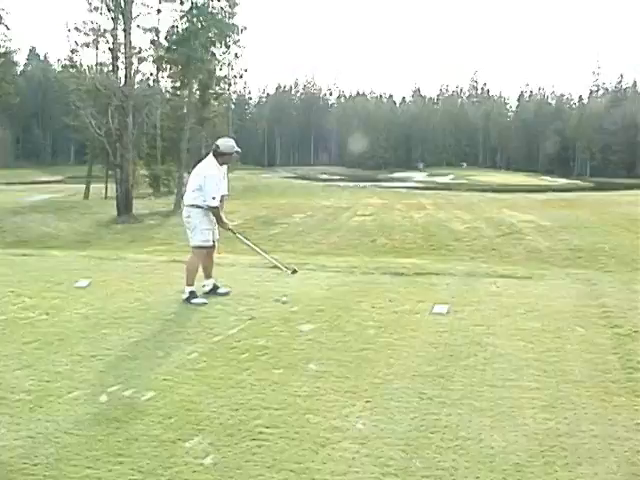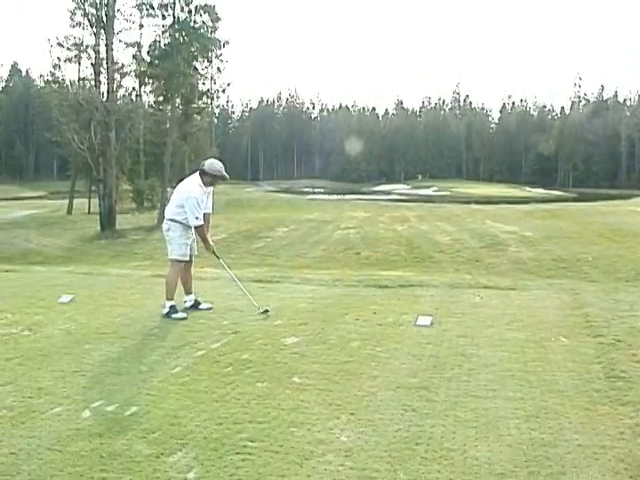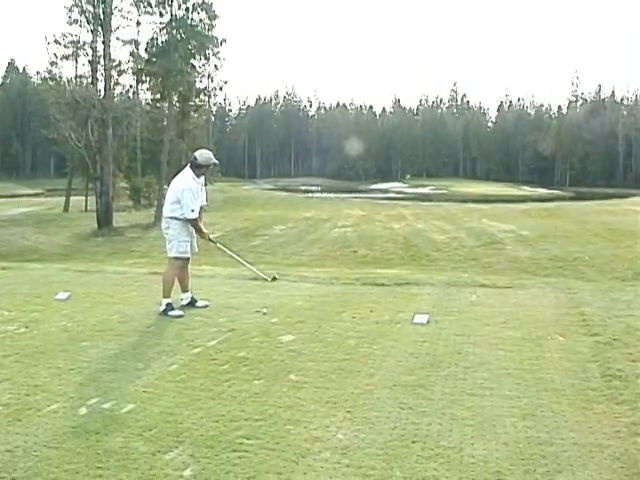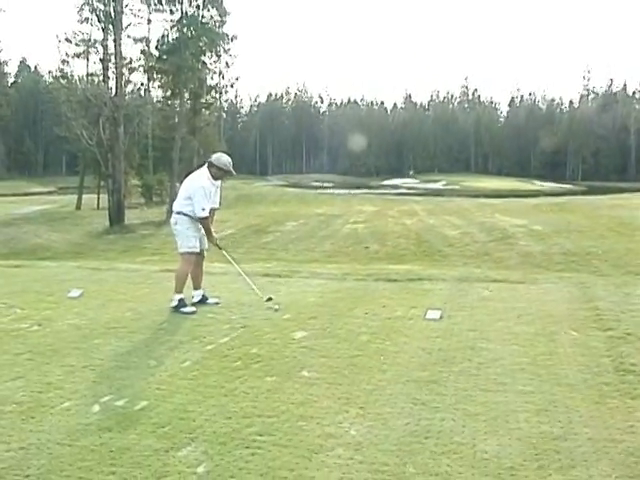
dt=0.5s
person 1, frame 1
left shoulder: (219, 166)
right shoulder: (210, 171)
left elbow: (220, 194)
right elbow: (213, 202)
left wrist: (221, 217)
right wrist: (222, 221)
left hip: (206, 212)
right hip: (196, 212)
left knee: (210, 248)
right knee: (199, 251)
left ankle: (209, 285)
right ankle: (188, 292)
person 1, frame 2
left shoulder: (207, 185)
right shoulder: (193, 191)
left elbow: (206, 212)
right elbow: (197, 222)
left wrist: (207, 237)
right wrist: (207, 243)
left hip: (187, 226)
right hip: (175, 226)
left knee: (188, 264)
right knee: (177, 265)
left ankle: (190, 300)
right ankle: (169, 307)
person 1, frame 3
left shoulder: (198, 177)
right shoulder: (187, 184)
left elbow: (200, 204)
right elbow: (192, 215)
left wrist: (201, 226)
right wrist: (201, 231)
left hip: (185, 223)
right hip: (176, 224)
left knee: (185, 262)
right knee: (175, 263)
left ankle: (187, 298)
right ankle: (165, 304)
person 1, frame 4
left shoulder: (214, 179)
right shoulder: (201, 183)
left elbow: (212, 207)
right elbow: (202, 214)
left wrist: (210, 230)
right wrist: (210, 234)
left hip: (195, 220)
right hip: (184, 220)
left knee: (199, 258)
right knee: (188, 259)
left ankle: (198, 295)
right ankle: (177, 300)
